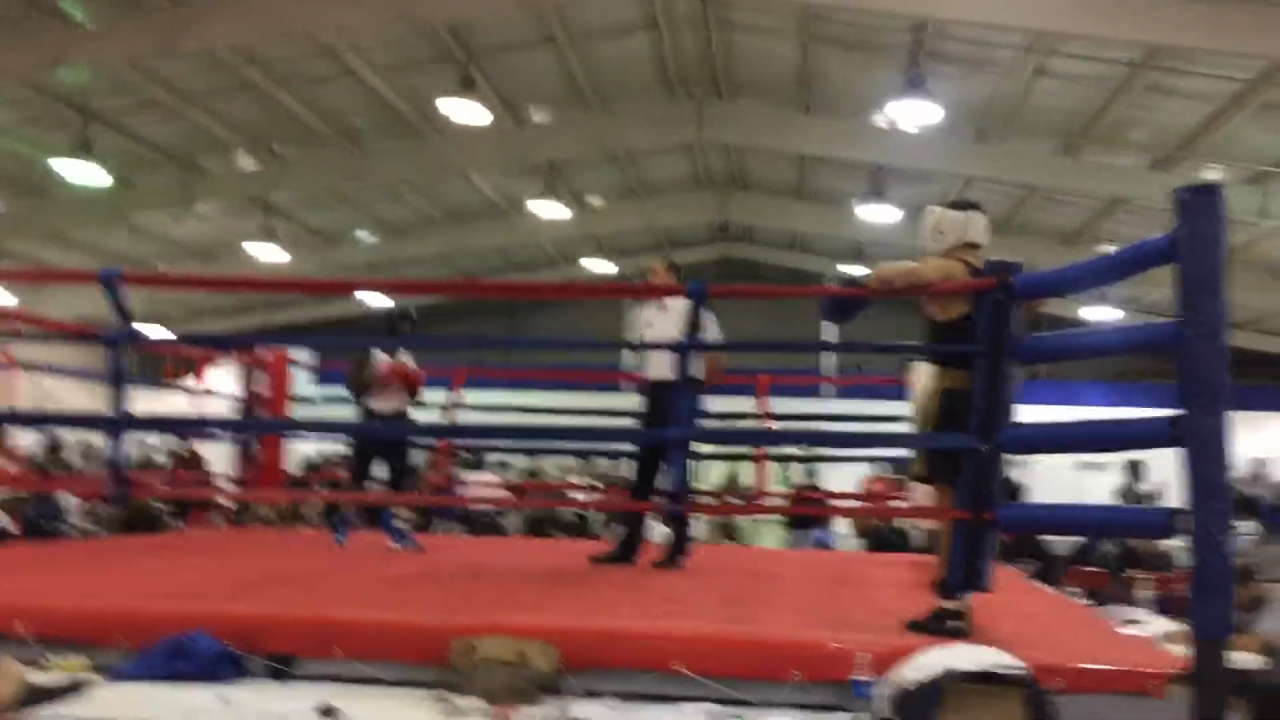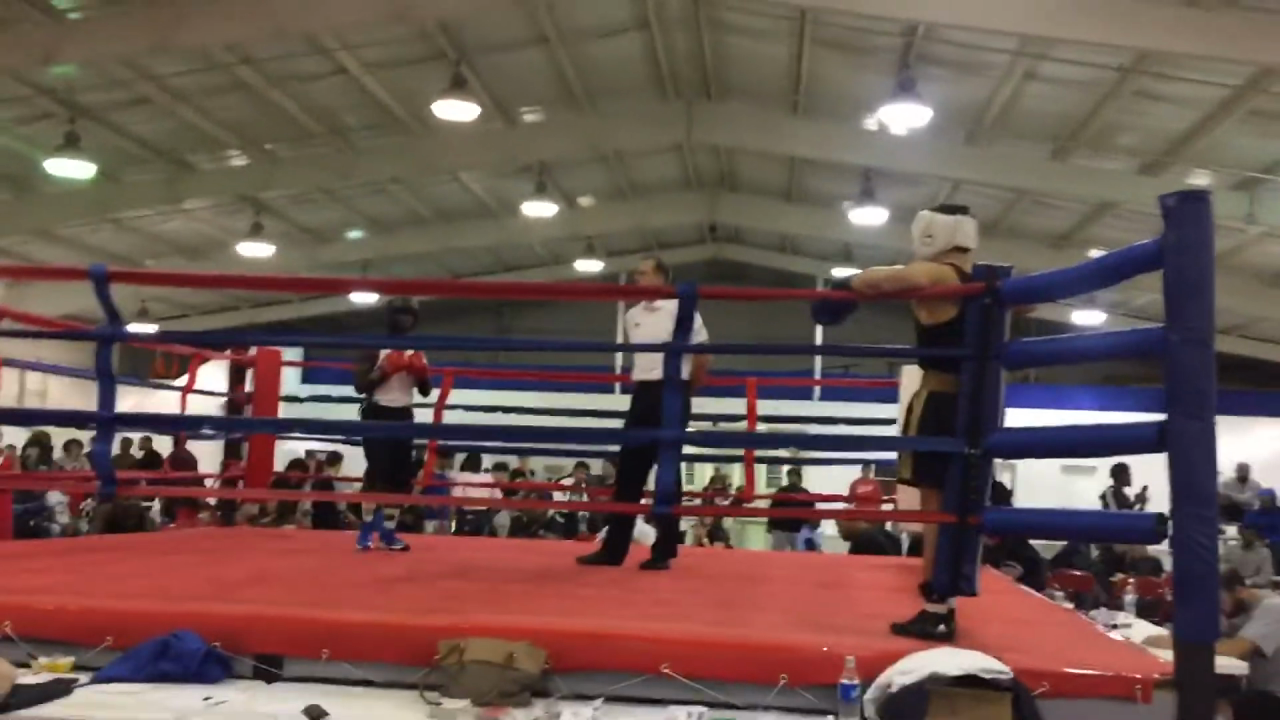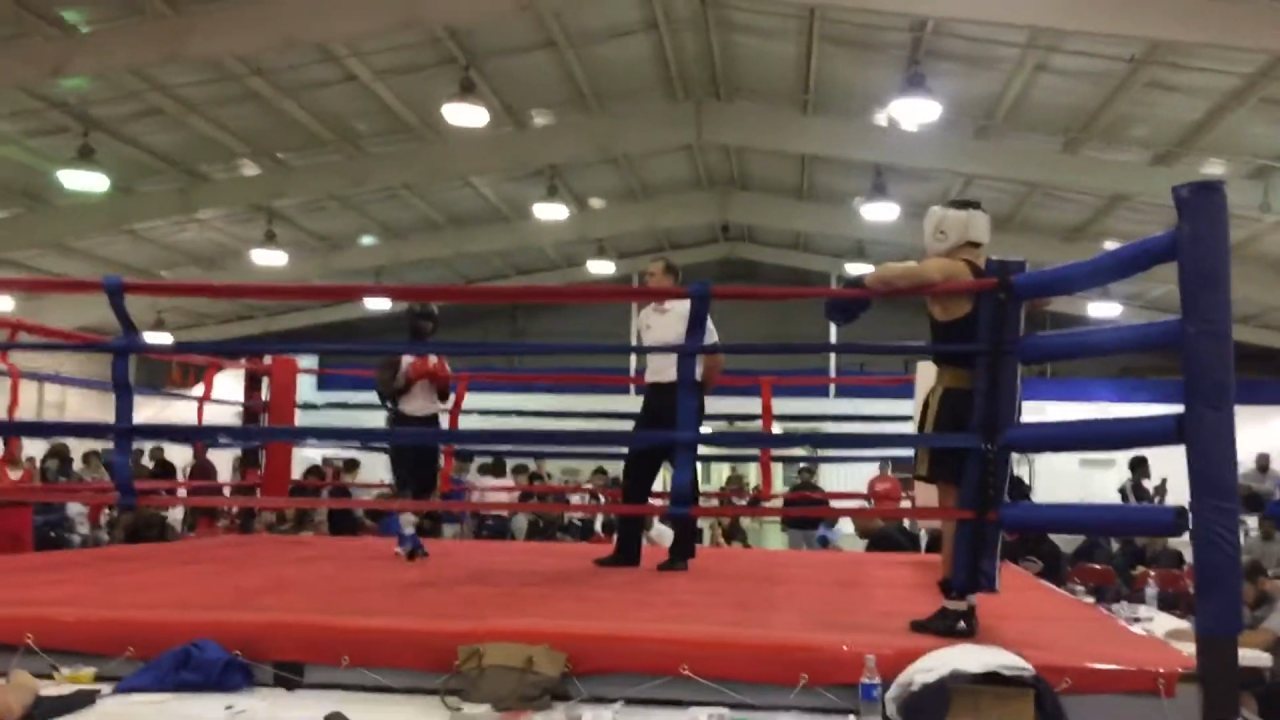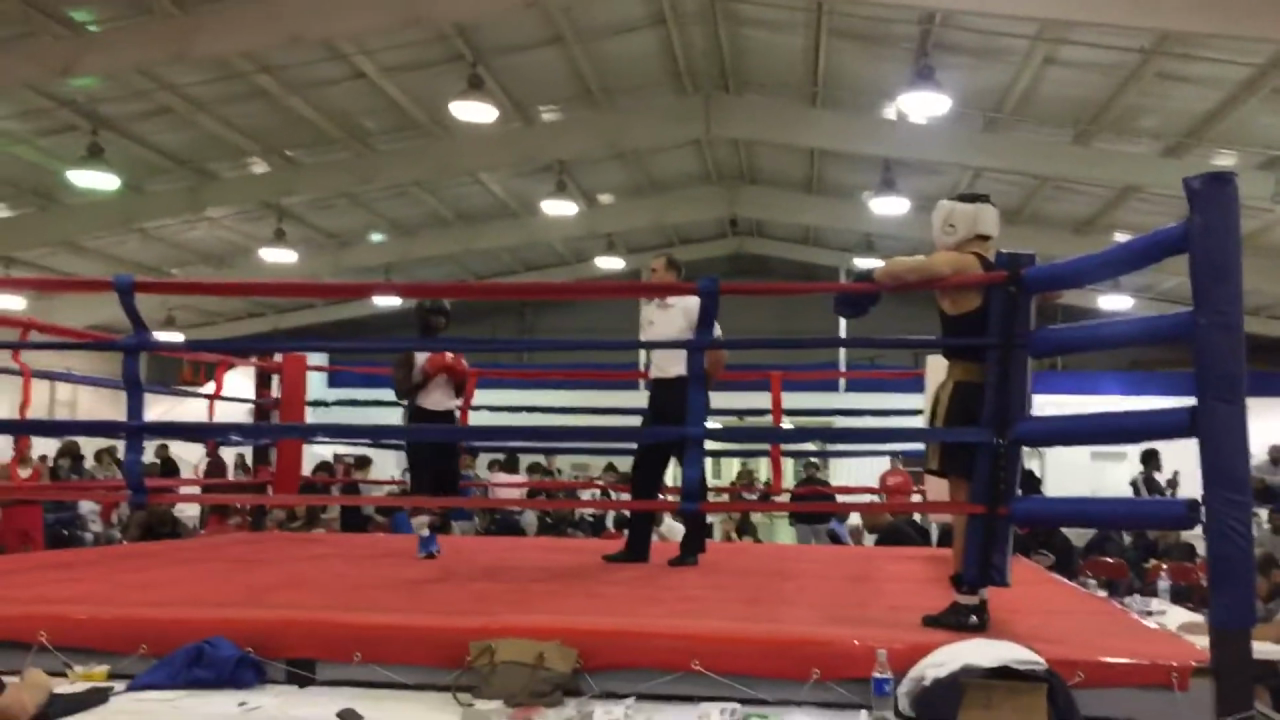
dt=0.2s
person 1, frame 1
left shoulder: (943, 272)
left elbow: (885, 276)
left hip: (951, 398)
left knee: (951, 498)
left ankle: (951, 606)
right ankle: (958, 599)
person 1, frame 2
left shoulder: (932, 276)
left elbow: (871, 281)
left wrist: (842, 290)
left hip: (938, 401)
left knee: (935, 503)
left ankle: (935, 611)
right ankle: (943, 605)
person 1, frame 3
left shoulder: (945, 273)
left elbow: (884, 278)
left wrist: (857, 289)
left hip: (953, 398)
left knee: (951, 500)
left ankle: (953, 609)
right ankle: (962, 603)
person 1, frame 4
left shoulder: (955, 265)
left elbow: (891, 273)
left wrist: (864, 282)
left hip: (964, 392)
left knee: (964, 495)
left ankle: (967, 603)
right ankle: (975, 597)
person 2, frame 1
left shoulder: (692, 309)
right shoulder: (643, 314)
left elbow: (714, 354)
left wrist: (696, 387)
right wrist: (648, 380)
left hip: (681, 393)
right hip: (655, 394)
right knee: (645, 467)
left ankle: (676, 549)
right ankle: (628, 546)
person 2, frame 2
left shoulder: (680, 309)
right shoulder: (633, 315)
left elbow: (702, 356)
left wrist: (683, 390)
right wrist: (641, 385)
right hip: (642, 395)
right knee: (628, 469)
left ankle: (663, 551)
right ankle: (613, 548)
person 2, frame 3
left shoulder: (690, 310)
right shoulder: (644, 317)
left elbow: (714, 357)
left wrist: (696, 391)
right wrist: (655, 385)
left hip: (682, 397)
right hip: (654, 397)
right knee: (636, 471)
left ankle: (681, 553)
right ankle: (627, 549)
person 2, frame 4
left shoulder: (692, 305)
right shoulder: (647, 313)
left elbow: (717, 352)
right wrist: (657, 380)
left hip: (686, 392)
right hip: (659, 392)
right knee: (644, 467)
left ankle: (692, 548)
right ankle: (637, 546)
person 3, frame 1
left shoulder: (408, 357)
right shoulder: (370, 354)
left elbow: (412, 395)
right elbow: (356, 390)
left wrist: (414, 382)
right wrist: (384, 379)
left hip: (397, 420)
right hip: (374, 419)
left knee: (402, 477)
right knee: (358, 474)
left ankle: (399, 533)
right ankle: (340, 522)
person 3, frame 2
left shoulder: (415, 351)
right shoulder: (374, 348)
left elbow: (425, 391)
right elbow: (360, 386)
left wrist: (421, 373)
right wrist: (385, 369)
left hip: (403, 416)
right hip: (377, 414)
left knee: (401, 477)
right knee: (378, 473)
left ankle: (388, 530)
right ankle: (366, 530)
person 3, frame 3
left shoulder: (437, 357)
right shoulder: (395, 355)
left elbow: (444, 398)
right elbow: (383, 394)
left wrist: (443, 382)
right wrist: (410, 377)
left hip: (429, 423)
right hip: (403, 422)
left knee: (424, 485)
right knee: (406, 481)
person 3, frame 4
left shoulder: (451, 351)
right shoulder: (409, 351)
left elbow: (459, 393)
right elbow: (401, 392)
left wrist: (460, 376)
right wrist: (427, 372)
left hip: (447, 419)
right hip: (421, 419)
left knee: (448, 483)
right knee: (422, 482)
left ankle: (430, 527)
right ankle: (425, 539)
